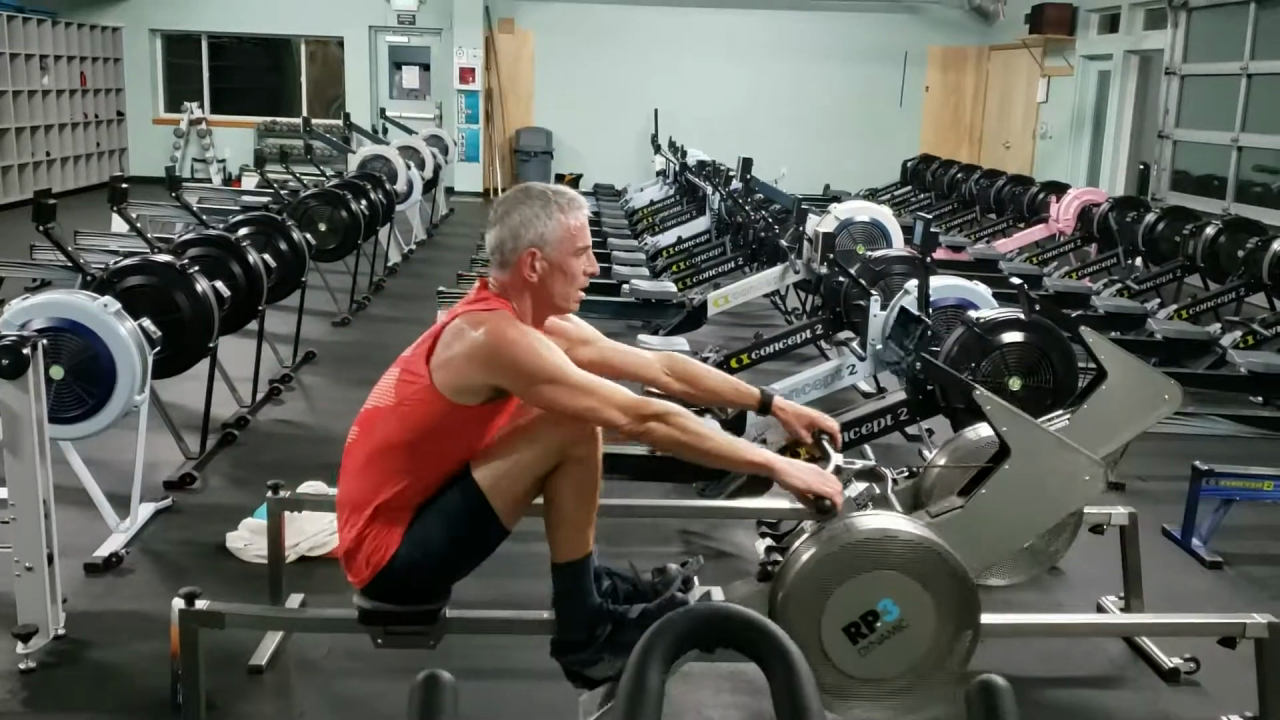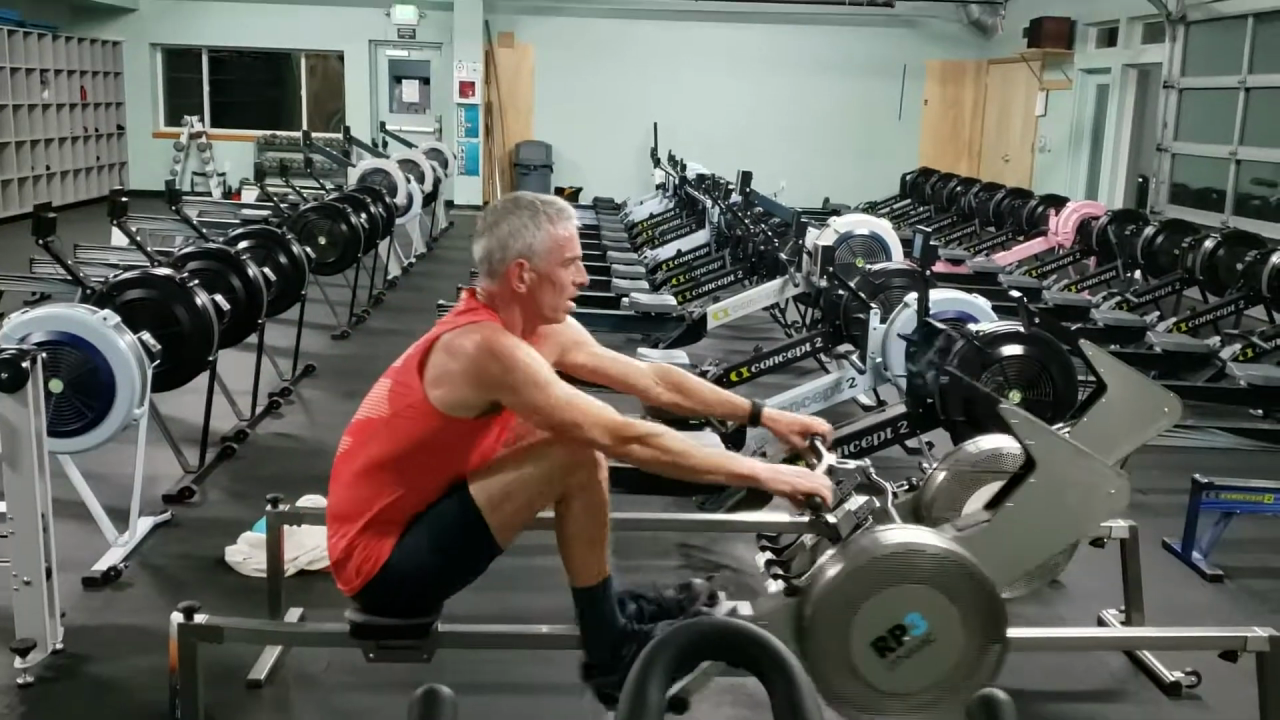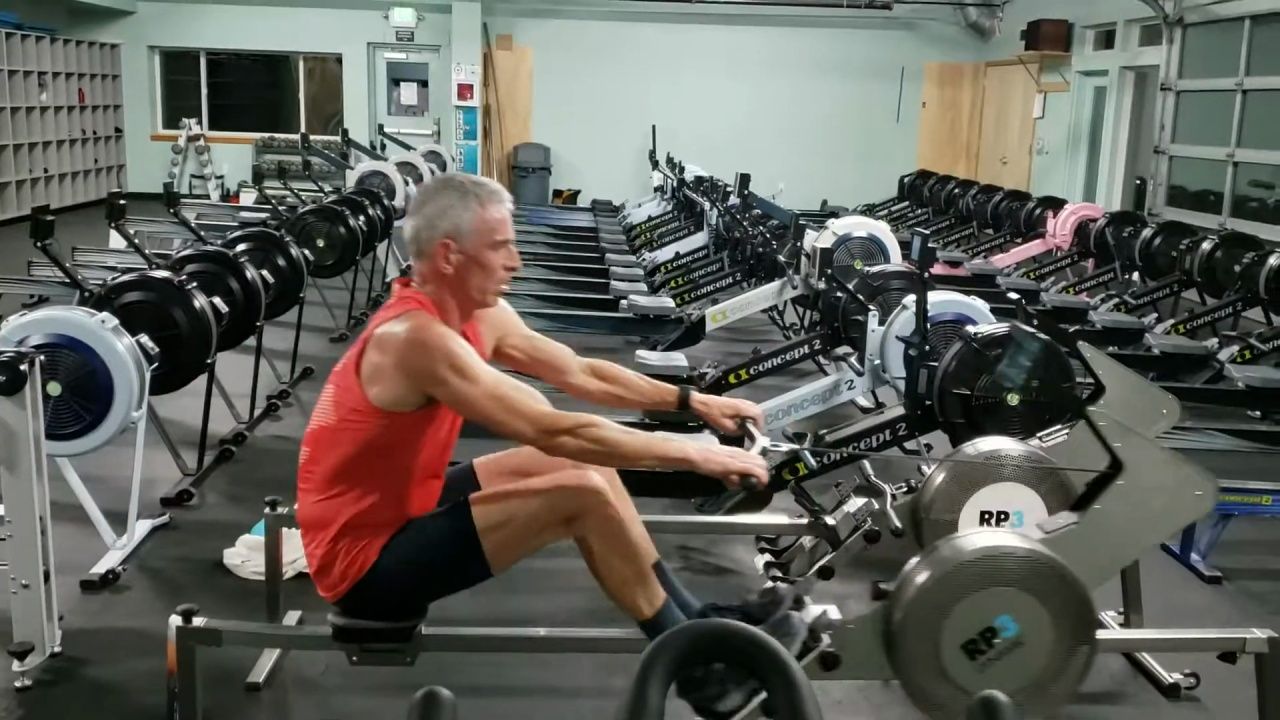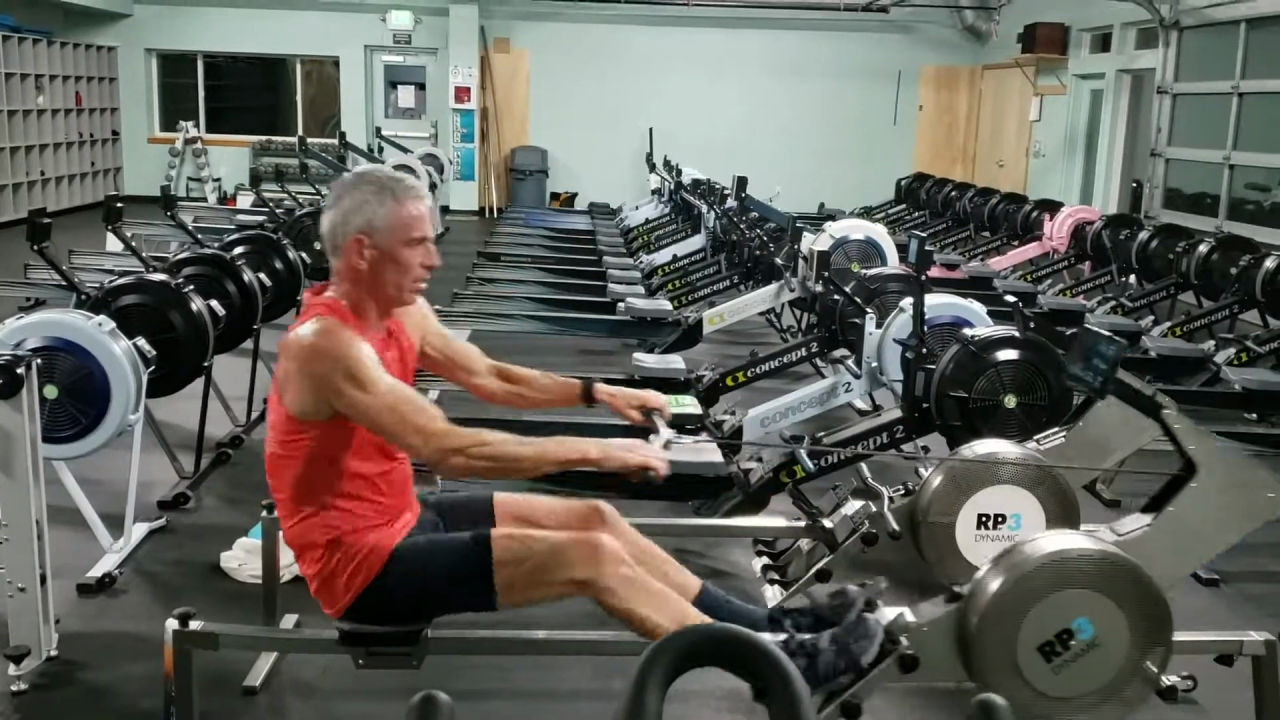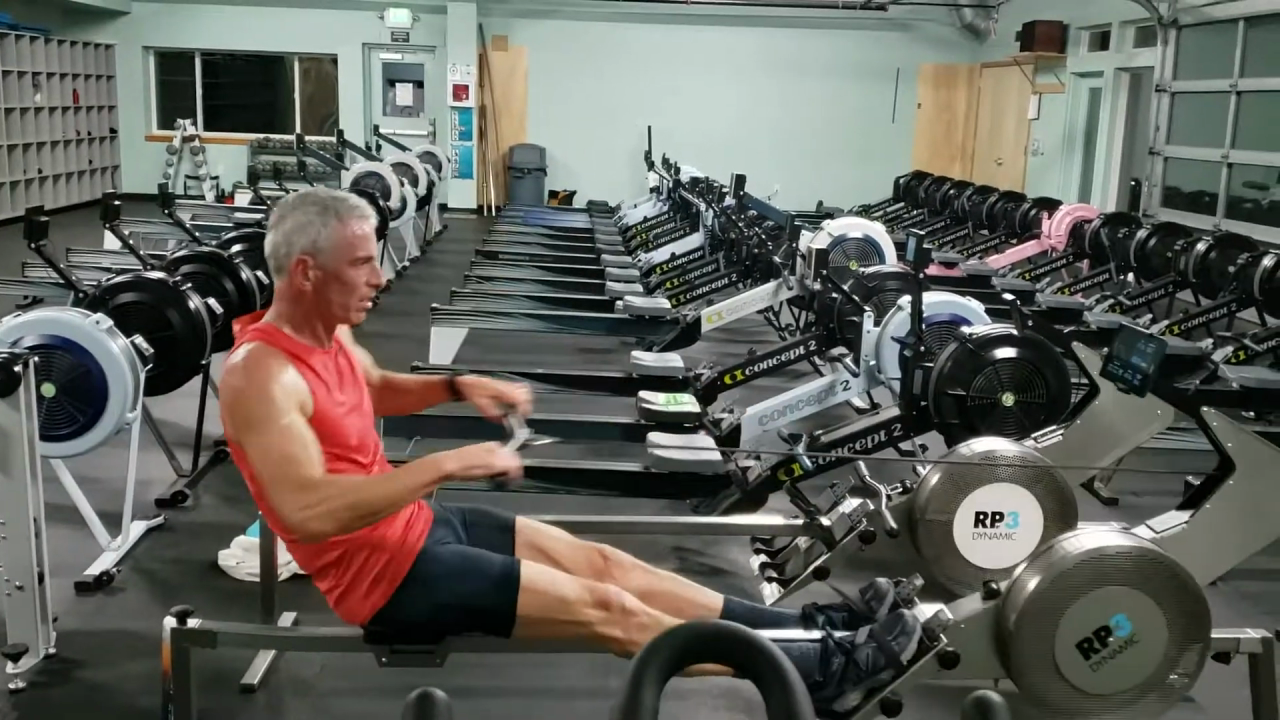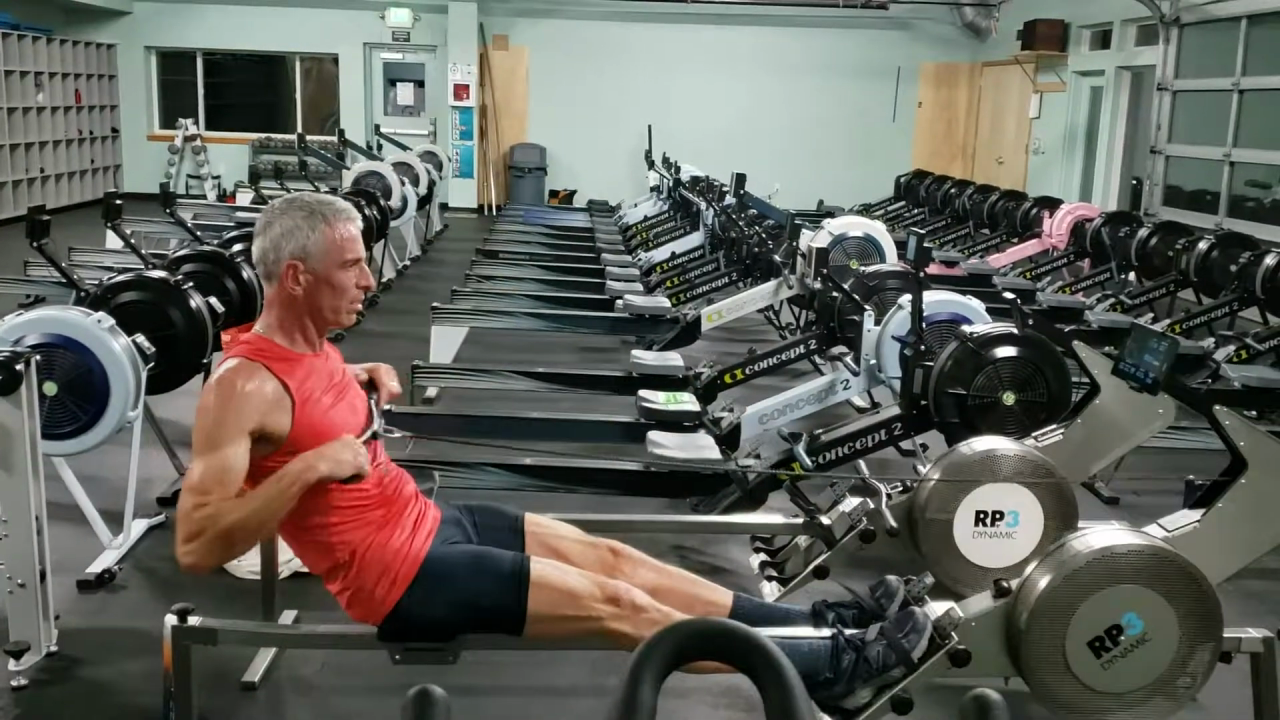
dt=0.2s
person 1, frame 1
left shoulder: (535, 319)
right shoulder: (497, 339)
left elbow: (662, 370)
right elbow: (646, 420)
left wrist: (775, 405)
right wrist: (777, 466)
left hip: (417, 503)
right hip: (393, 553)
left knee: (580, 412)
right knee: (576, 425)
left ankle: (589, 588)
right ankle: (582, 634)
person 1, frame 2
left shoulder: (536, 328)
right shoulder: (489, 350)
left elbow: (653, 380)
right elbow: (635, 440)
left wrist: (765, 414)
right wrist: (767, 475)
left hip: (420, 516)
right hip: (383, 564)
left knee: (576, 443)
right knee: (579, 455)
left ankle: (619, 612)
right ankle: (612, 651)
person 1, frame 3
left shoulder: (475, 311)
right shoulder: (415, 339)
left elbow: (580, 371)
right elbow: (557, 431)
left wrist: (693, 400)
right wrist: (704, 457)
left hip: (403, 510)
right hip: (363, 560)
left knee: (579, 466)
right knee: (583, 495)
left ankle: (696, 621)
right ankle: (700, 670)
person 1, frame 4
left shoulder: (398, 310)
right shoulder: (325, 343)
left elbow: (489, 378)
right elbow: (449, 452)
left wrist: (597, 393)
right wrist: (597, 452)
left hip: (400, 521)
right hip: (366, 566)
left knee: (594, 521)
right knee: (590, 556)
left ankle: (770, 628)
right ankle: (786, 669)
person 1, frame 5
left shoulder: (326, 332)
right shoulder: (258, 375)
right elbow: (314, 514)
left wrist: (461, 385)
right wrist: (453, 462)
left hip: (416, 529)
right hip: (388, 575)
left knee: (603, 564)
right knee: (605, 610)
left ankle: (812, 625)
person 1, frame 6
left shoulder: (304, 341)
right shoulder: (241, 386)
right elbow: (196, 548)
left wrist: (356, 380)
right wrist: (308, 467)
left hip: (424, 524)
right hip: (398, 574)
left knee: (612, 560)
right knee: (613, 605)
left ankle: (818, 621)
right ankle: (834, 668)
